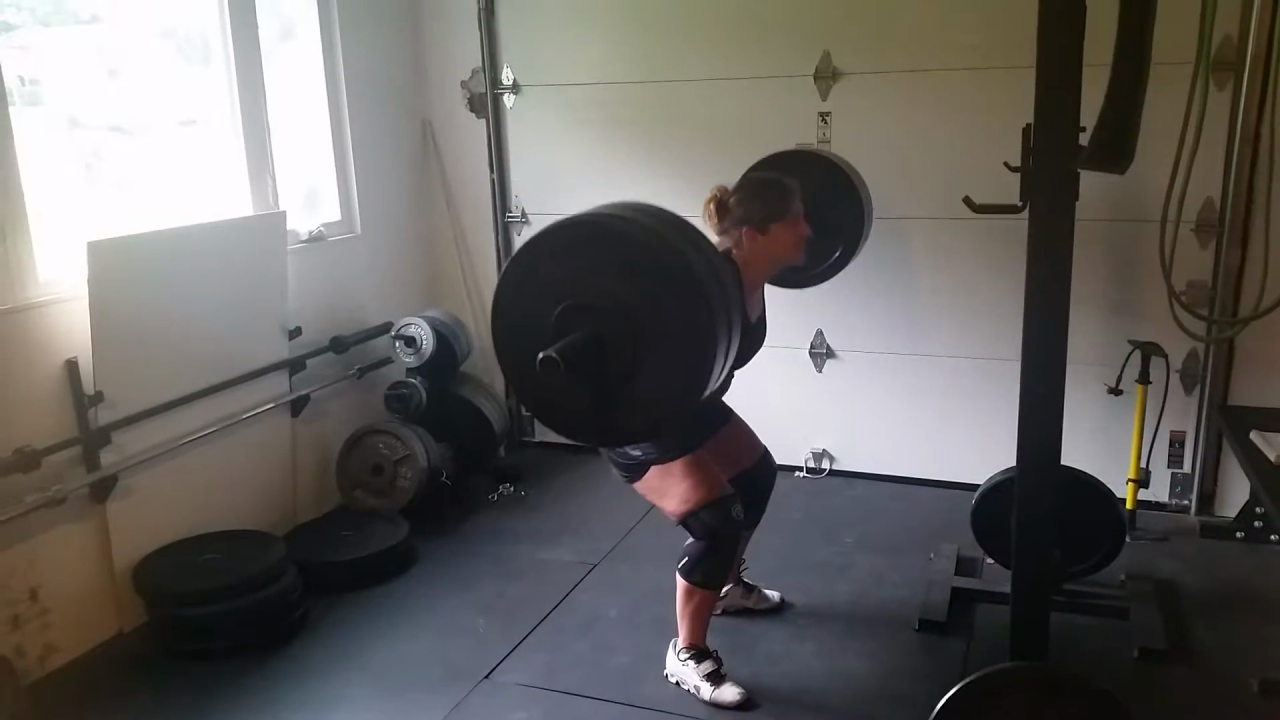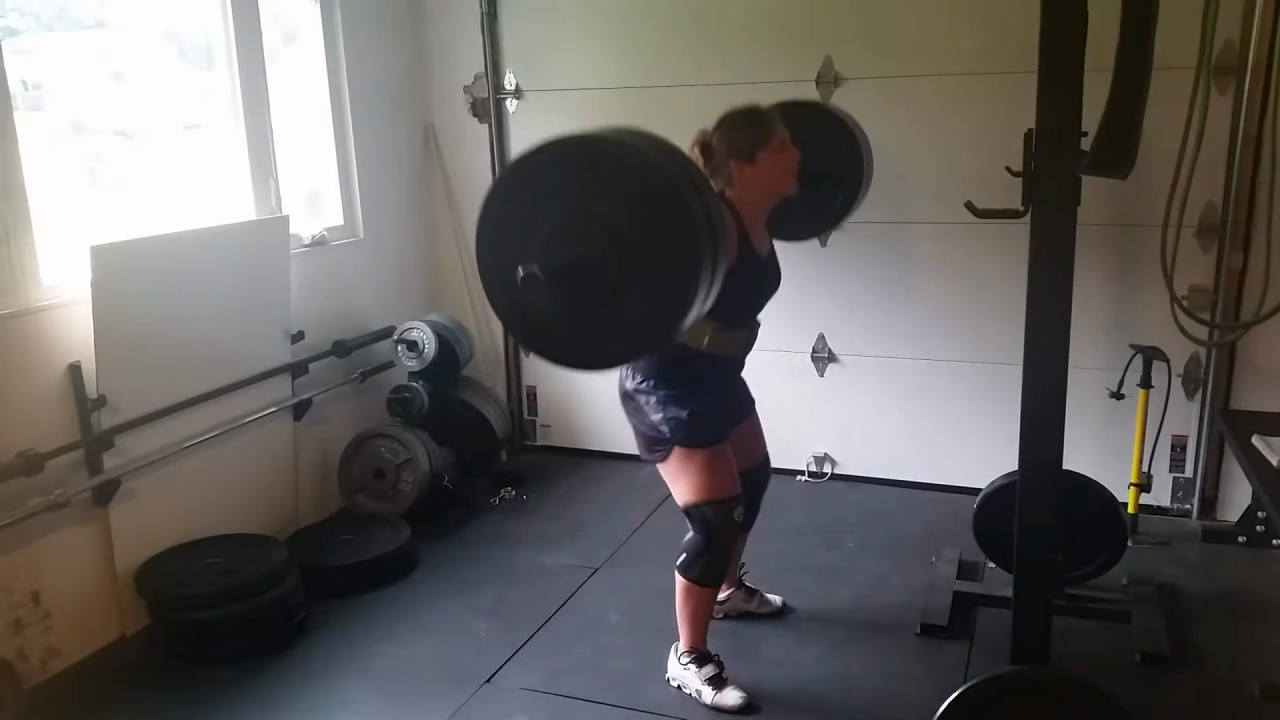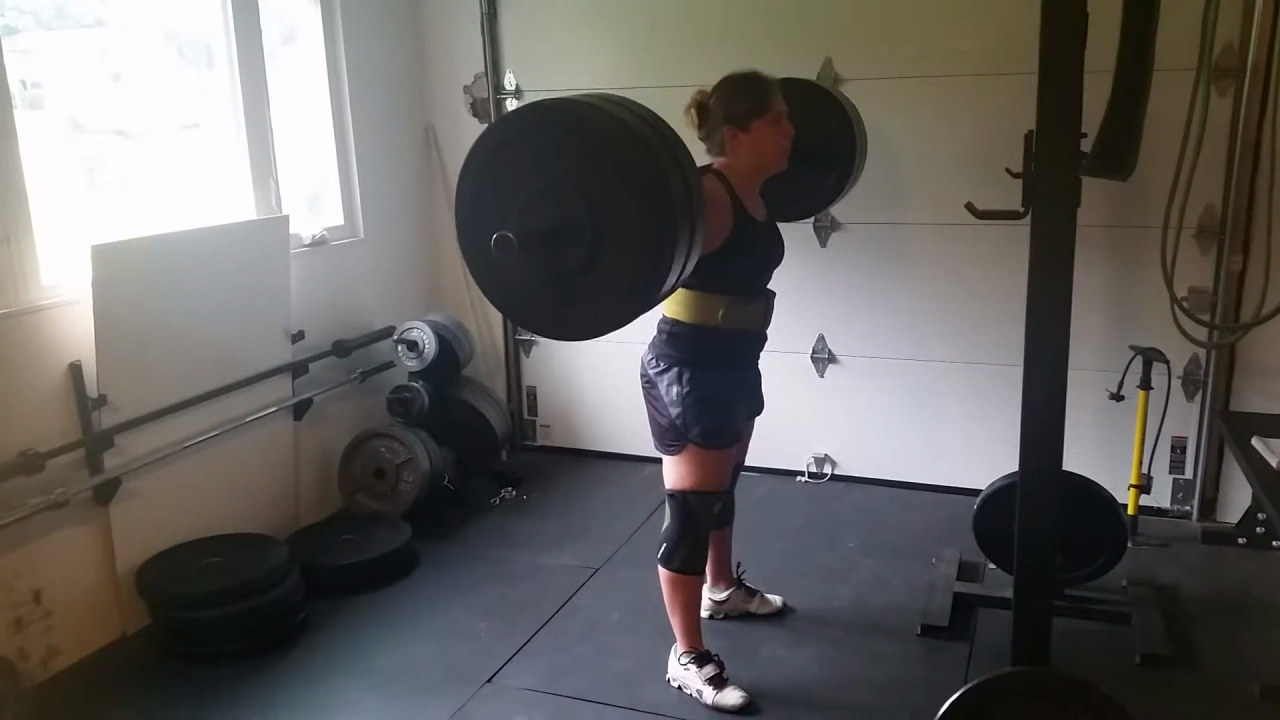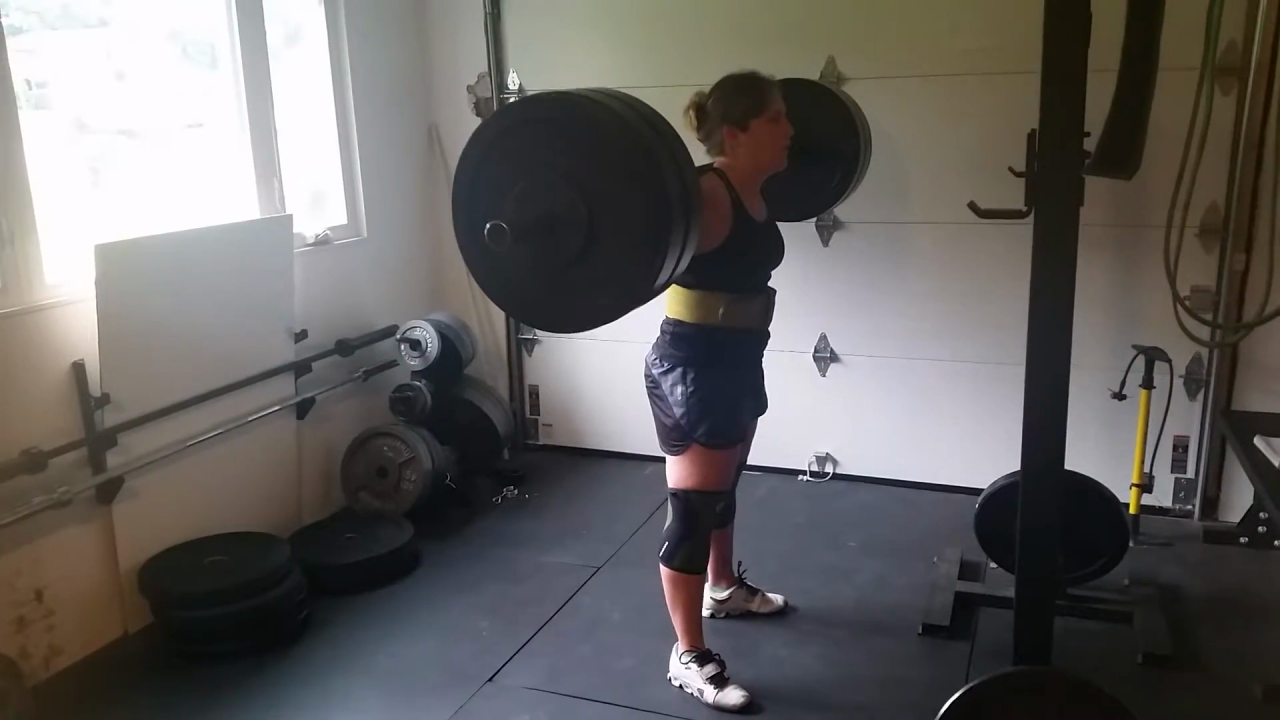
dt=0.4s
person 1, frame 1
left shoulder: (750, 272)
left hip: (690, 404)
left knee: (756, 474)
right knee: (719, 520)
left ankle: (727, 586)
right ankle: (687, 655)
person 1, frame 2
left shoulder: (755, 218)
left hip: (715, 373)
right hip: (667, 384)
left knee: (752, 479)
right knee: (717, 517)
left ankle: (727, 588)
right ankle: (689, 659)
person 1, frame 3
left shoulder: (749, 191)
right shoulder: (706, 195)
left hip: (733, 359)
right hip: (688, 364)
left knee: (722, 487)
right knee: (691, 508)
left ankle: (722, 588)
right ankle: (688, 658)
person 1, frame 4
left shoulder: (750, 191)
right shoulder: (705, 195)
left hip: (738, 358)
right hip: (693, 364)
left knee: (725, 486)
right knee: (694, 506)
left ankle: (724, 586)
right ankle: (689, 658)
